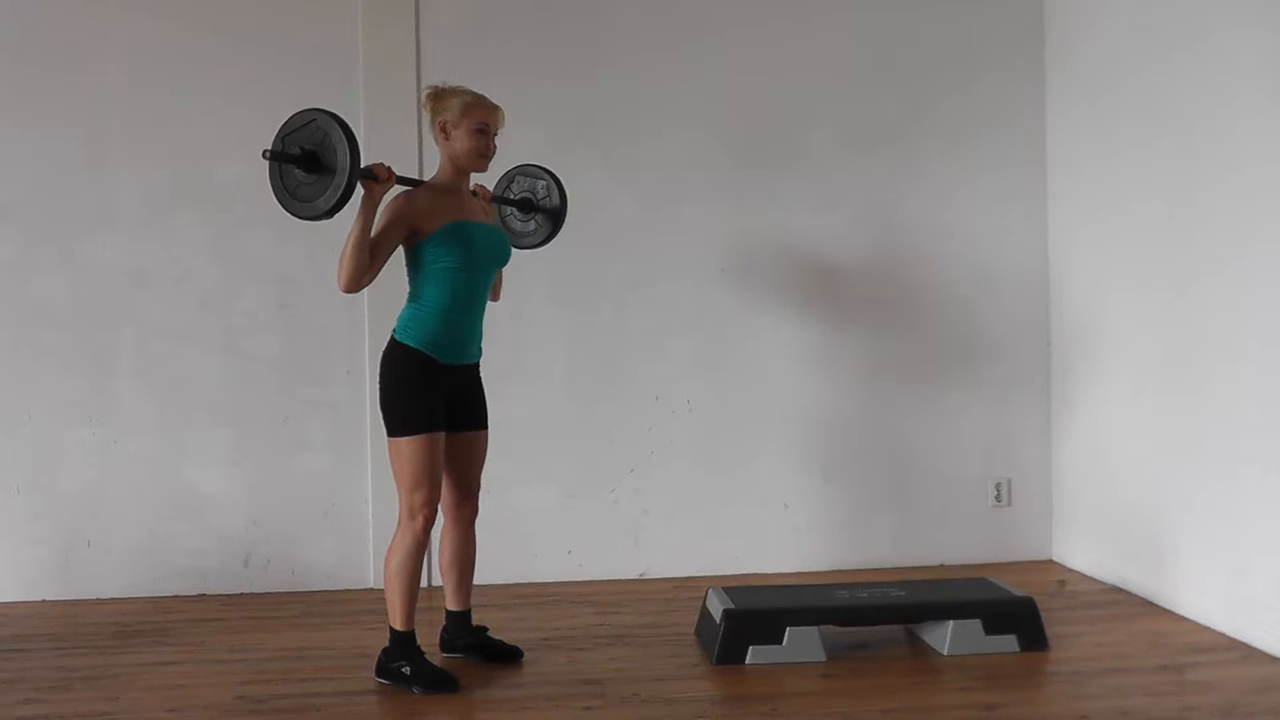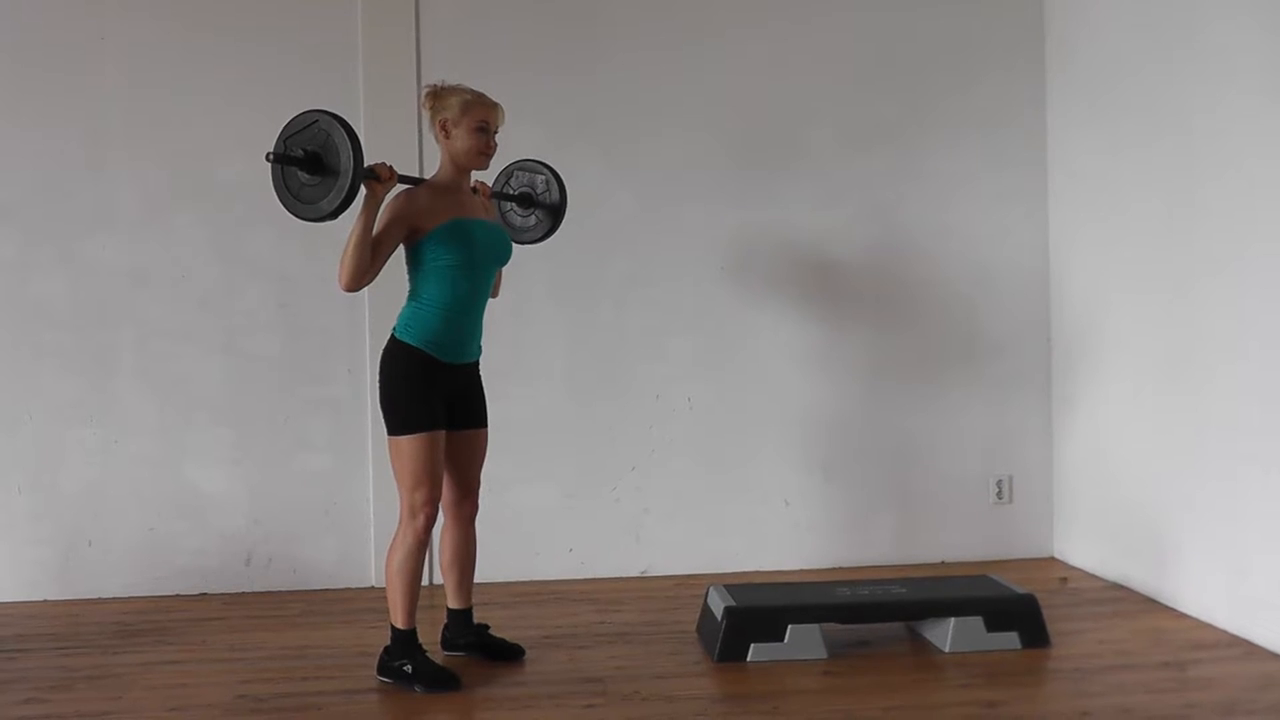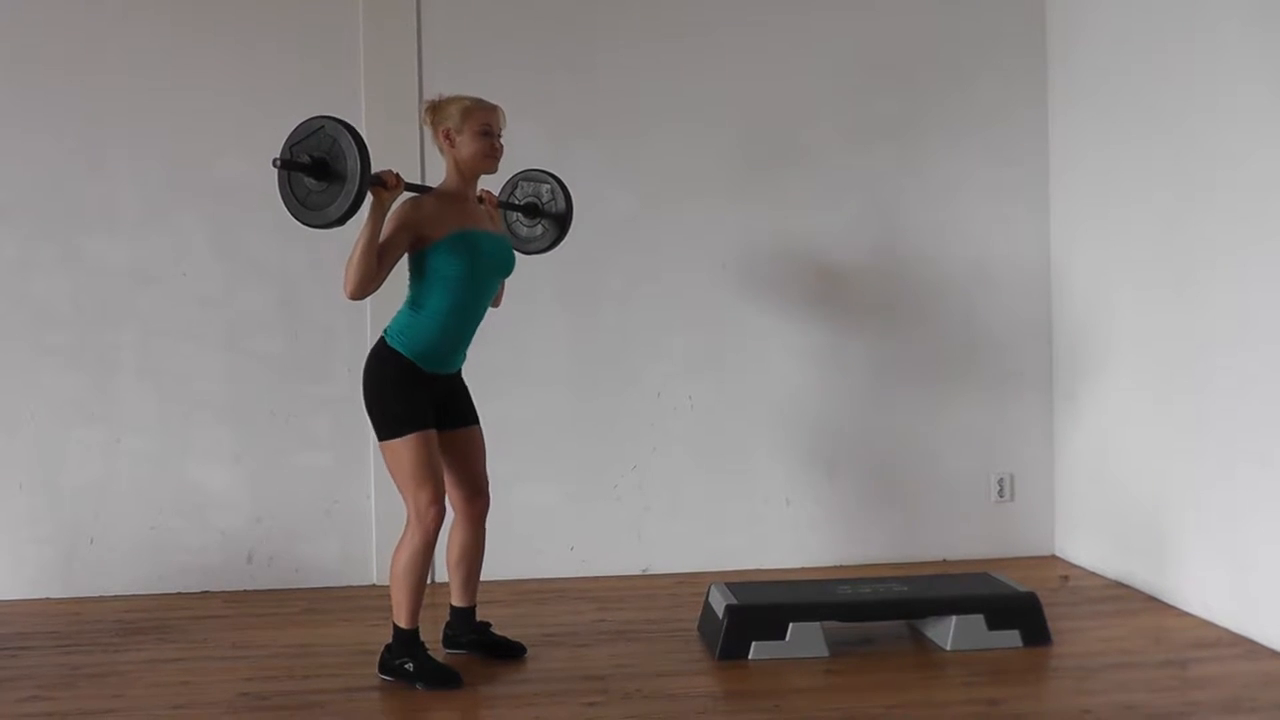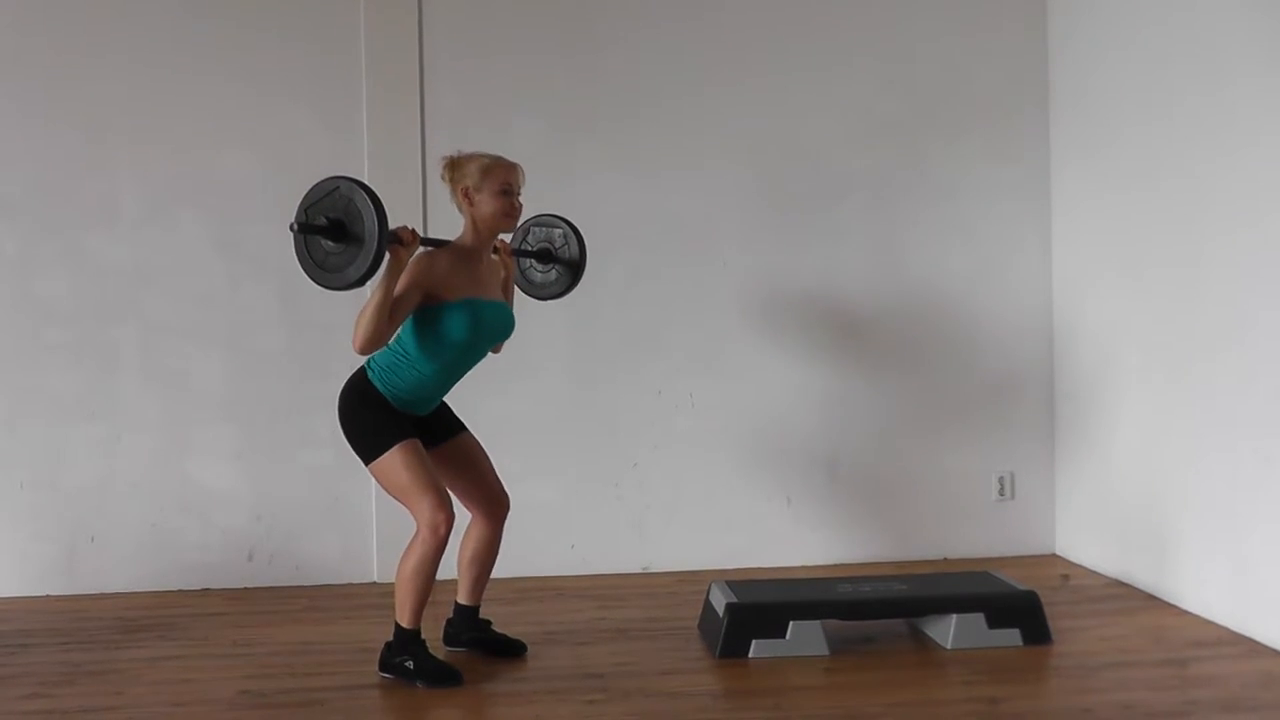
dt=0.5s
person 1, frame 1
left shoulder: (479, 205)
right shoulder: (413, 204)
right elbow: (352, 279)
right wrist: (370, 199)
left hip: (463, 369)
right hip: (415, 367)
left knee: (464, 505)
right knee: (420, 513)
left ankle: (460, 627)
right ankle: (398, 652)
person 1, frame 2
left shoulder: (480, 204)
right shoulder: (413, 202)
right elbow: (352, 279)
right wrist: (372, 200)
left hip: (463, 368)
right hip: (415, 366)
left knee: (463, 504)
right knee: (420, 512)
left ankle: (461, 626)
right ankle: (400, 651)
person 1, frame 3
left shoulder: (482, 213)
right shoulder: (420, 210)
left elbow: (492, 296)
right elbow: (357, 287)
right wrist: (379, 206)
left hip: (446, 376)
right hip: (399, 372)
left knee: (473, 501)
right knee: (427, 511)
left ankle: (463, 624)
right ankle: (401, 650)
person 1, frame 4
left shoulder: (488, 266)
right shoulder: (433, 265)
left elbow: (493, 342)
right elbow: (365, 341)
right wrist: (395, 264)
left hip: (423, 407)
right hip: (372, 405)
left knee: (493, 505)
right knee: (436, 517)
left ankle: (465, 623)
right ankle: (401, 649)
